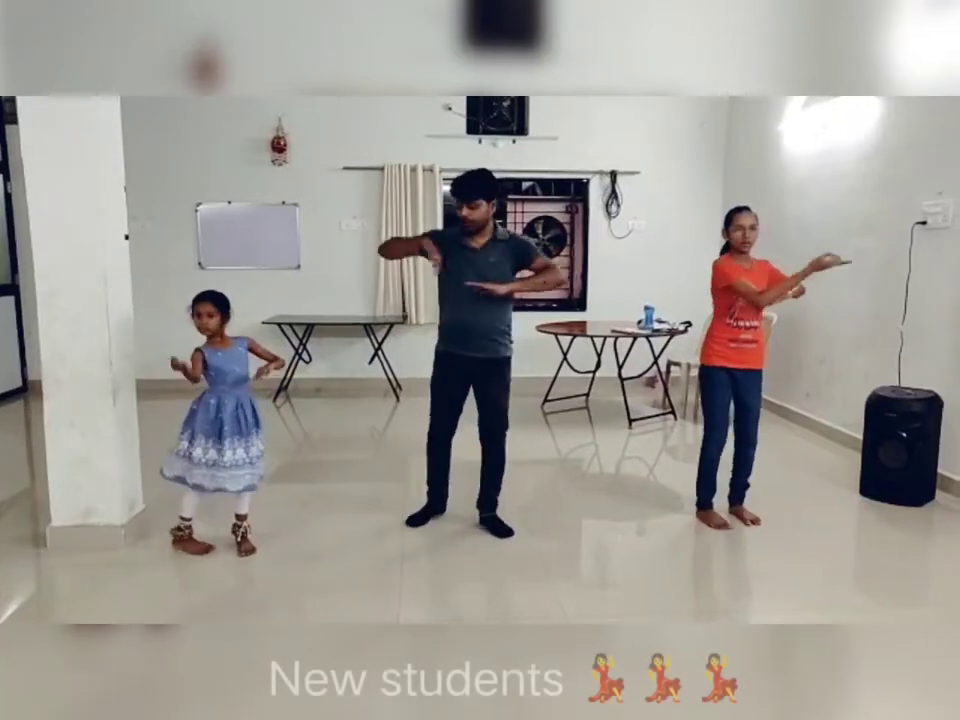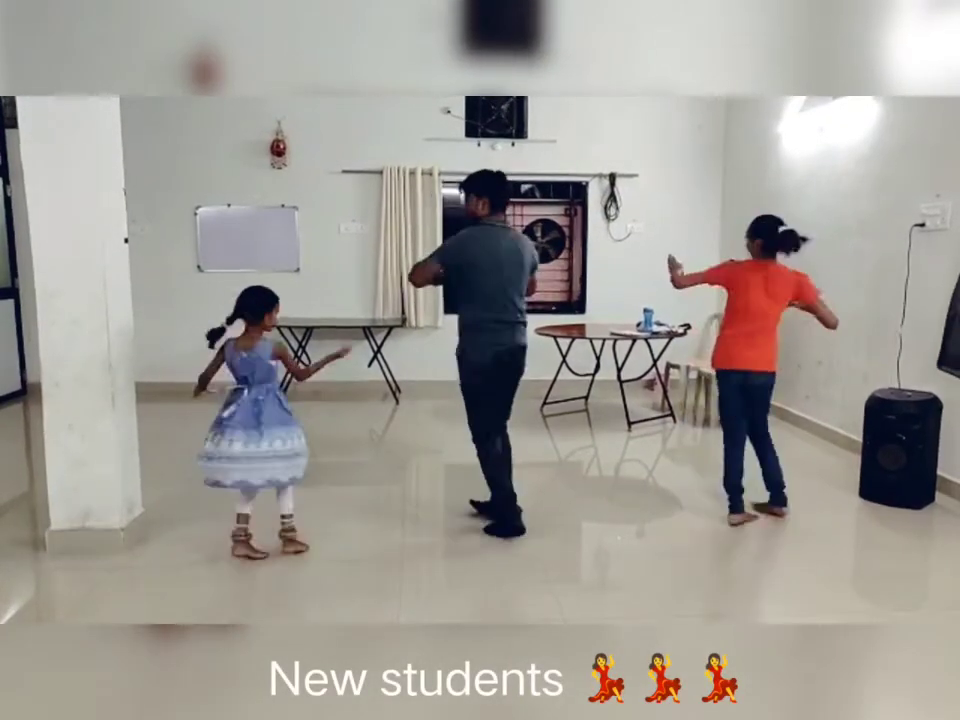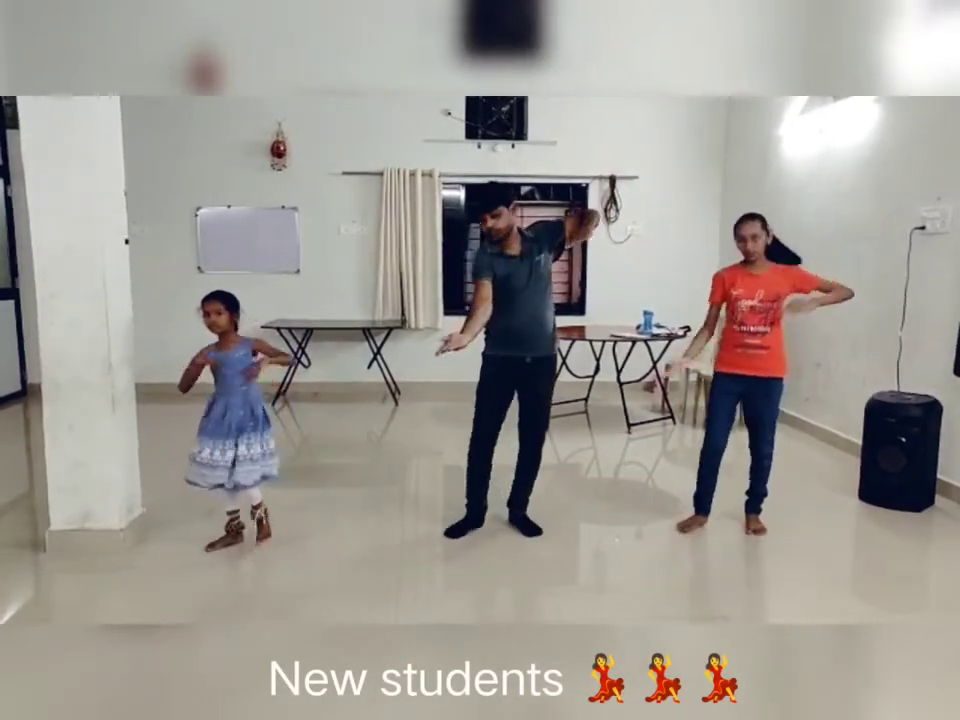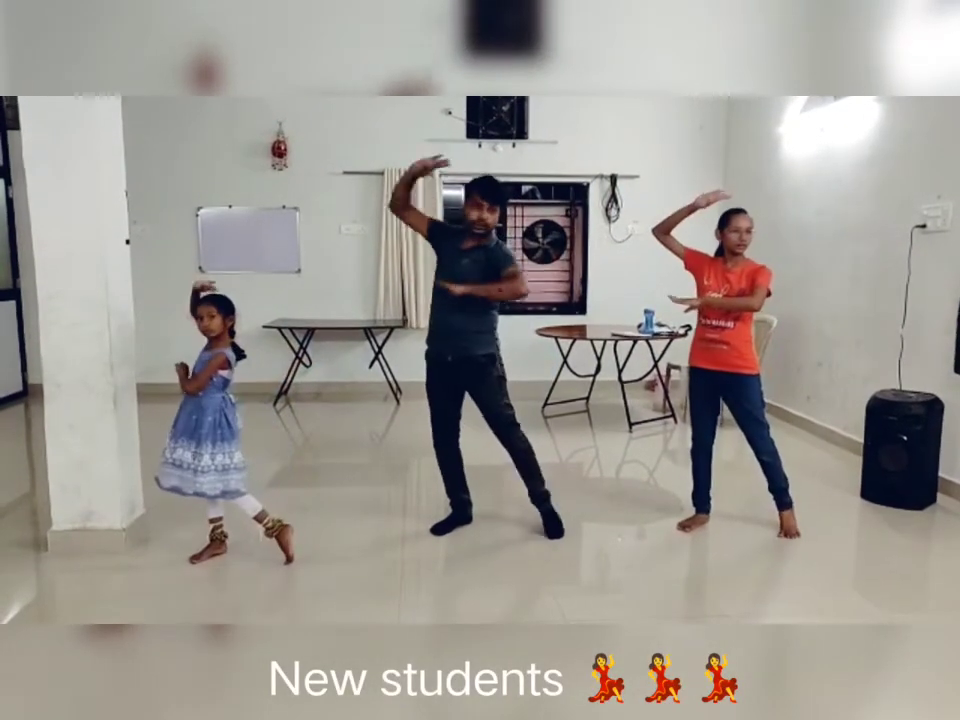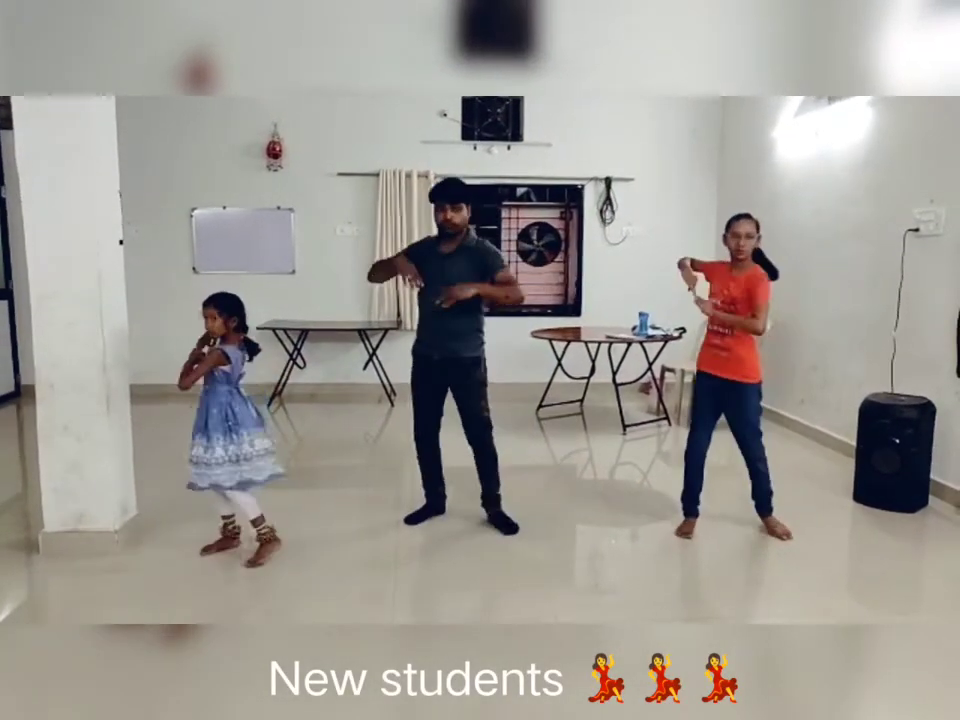
dt=1s
person 1, frame 1
left shoulder: (513, 244)
right shoulder: (444, 239)
left elbow: (555, 275)
right elbow: (388, 249)
left wrist: (509, 286)
right wrist: (421, 245)
left hip: (494, 358)
right hip: (450, 355)
left knee: (494, 435)
right knee: (440, 432)
left ankle: (488, 510)
right ankle: (435, 501)
person 1, frame 2
left shoulder: (463, 242)
right shoulder: (523, 245)
left elbow: (417, 277)
left wrist: (448, 275)
left hip: (478, 352)
right hip: (514, 350)
left knee: (484, 433)
right knee: (496, 427)
left ankle: (508, 515)
right ankle: (504, 509)
person 1, frame 3
left shoulder: (544, 236)
right shoulder: (484, 258)
left elbow: (588, 217)
right elbow: (483, 304)
left wrist: (575, 236)
right wrist: (466, 334)
left hip: (542, 357)
right hip: (500, 358)
left knee: (533, 436)
right knee: (482, 436)
left ankle: (518, 508)
right ankle: (475, 510)
person 1, frame 4
left shoulder: (498, 252)
right shoulder: (446, 237)
left elbow: (518, 288)
right elbow: (399, 208)
left wrist: (465, 289)
right wrist: (413, 174)
left hip: (480, 358)
right hip: (439, 357)
left knee: (508, 429)
right knee: (444, 437)
left ankle: (543, 502)
right ankle: (461, 508)
person 1, frame 5
left shoulder: (483, 252)
right shoulder: (423, 250)
left elbow: (514, 294)
right elbow: (375, 275)
left wrist: (474, 289)
right wrist: (397, 266)
left hip: (466, 358)
right hip: (426, 357)
left knee: (479, 432)
right knee: (425, 433)
left ankle: (494, 505)
right ankle: (434, 500)
person 2, frame 1
left shoulder: (765, 269)
right shoulder: (722, 267)
left elbow: (798, 291)
right elbow: (759, 299)
left wrist: (791, 289)
right wrist: (809, 270)
left hip: (751, 366)
right hip: (717, 364)
left knee: (748, 438)
right knee: (715, 436)
left ankle: (737, 501)
right ankle: (704, 505)
person 2, frame 2
left shoulder: (733, 270)
right shoulder: (795, 280)
left elbow: (679, 282)
right elbow: (831, 323)
left wrist: (674, 267)
right wrist: (804, 302)
left hip: (727, 364)
right hip: (763, 369)
left knee: (734, 435)
right knee: (759, 434)
left ankle: (736, 507)
right ankle: (777, 500)
person 2, frame 3
left shoulder: (788, 275)
right shoulder: (725, 277)
left elbow: (845, 291)
right elbow: (708, 327)
left wrist: (813, 302)
right wrist: (689, 356)
left hip: (768, 376)
right hip: (728, 373)
left knee: (762, 447)
right knee: (713, 443)
left ankle: (753, 511)
right ankle: (701, 510)
person 2, frame 4
left shoulder: (759, 272)
right shoulder: (702, 264)
left elbow: (754, 303)
right elbow: (660, 232)
left wrist: (705, 300)
right wrist: (695, 206)
left hip: (741, 371)
right hip: (702, 368)
left knee: (761, 441)
right knee: (701, 442)
left ankle: (786, 507)
right ankle: (702, 509)
person 2, frame 5
left shoulder: (759, 278)
right shoulder: (717, 270)
left elbow: (759, 327)
right elbow: (684, 262)
left wrist: (712, 311)
right wrist: (688, 272)
left hip: (743, 378)
right hip: (708, 373)
left knee: (752, 449)
right knee: (696, 446)
left ankle: (766, 513)
right ankle: (690, 513)
person 3, frame 1
left shoulder: (244, 344)
right shoulder: (201, 353)
left elbow: (278, 360)
right elbow: (194, 378)
left wrist: (269, 367)
right wrist: (182, 368)
left hip: (241, 415)
right hip: (212, 416)
left knee: (243, 476)
right knee: (200, 476)
left ankle: (242, 532)
right ankle: (183, 533)
person 3, frame 2
left shoulder: (227, 347)
right shoulder: (273, 347)
left elbow: (205, 377)
right elbow: (301, 374)
left wrist: (200, 387)
right wrist: (332, 357)
left hip: (238, 413)
right hip: (268, 416)
left knee: (251, 481)
right knee: (281, 477)
left ankle: (241, 538)
right ankle: (288, 537)
person 3, frame 3
left shoulder: (250, 346)
right shoulder: (208, 353)
left elbow: (286, 358)
right elbow: (184, 387)
left wrist: (266, 361)
right wrist: (196, 367)
left hip: (248, 416)
right hip: (220, 417)
left knee: (244, 477)
right knee: (226, 476)
left ankle: (260, 512)
right ankle: (234, 529)
person 3, frame 4
left shoulder: (221, 356)
right shoulder: (212, 343)
left elbow: (190, 387)
right elbow: (194, 311)
left wrist: (182, 370)
right wrist: (196, 292)
left hip: (213, 422)
right hip: (200, 421)
left knee: (224, 485)
right knee: (209, 484)
left ankle: (277, 528)
right ankle: (217, 540)
person 3, frame 5
left shoulder: (220, 353)
right shoulder: (237, 345)
left elbow: (185, 383)
left wrist: (194, 357)
right wrist: (200, 348)
left hip: (228, 419)
right hip: (218, 419)
left knee: (229, 482)
right knee: (219, 480)
left ankle: (267, 536)
right ankle: (230, 533)
